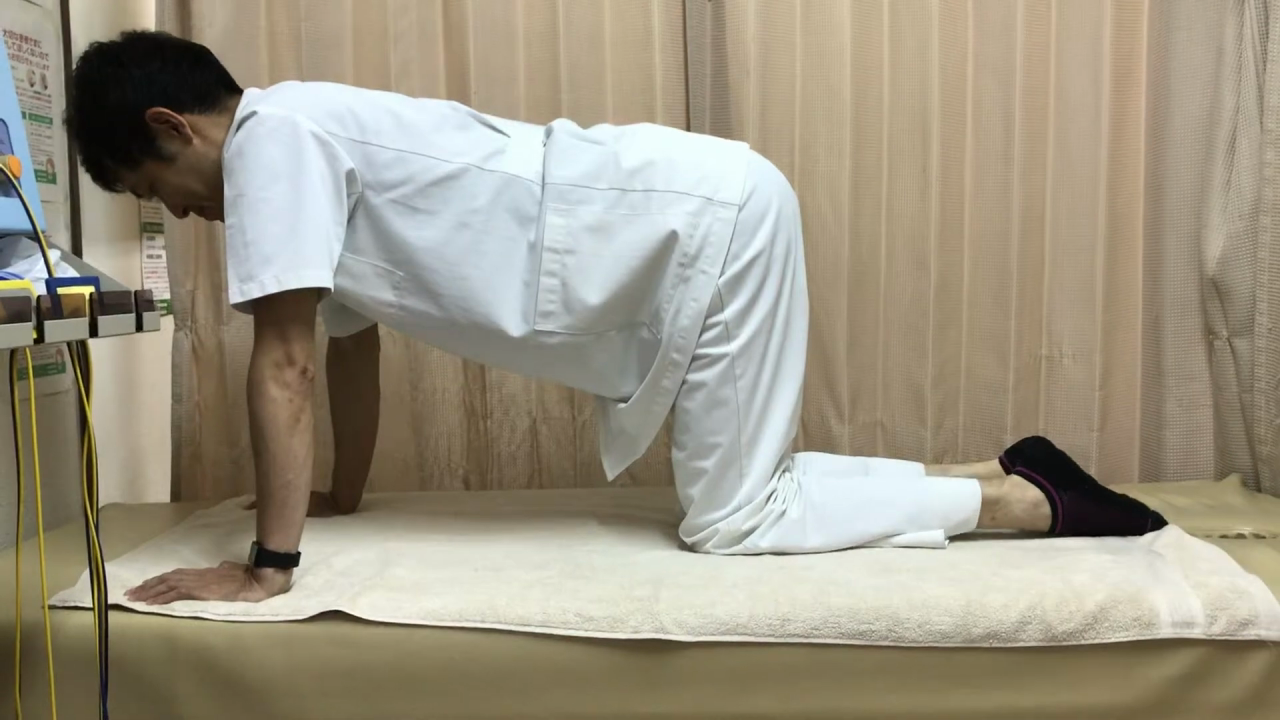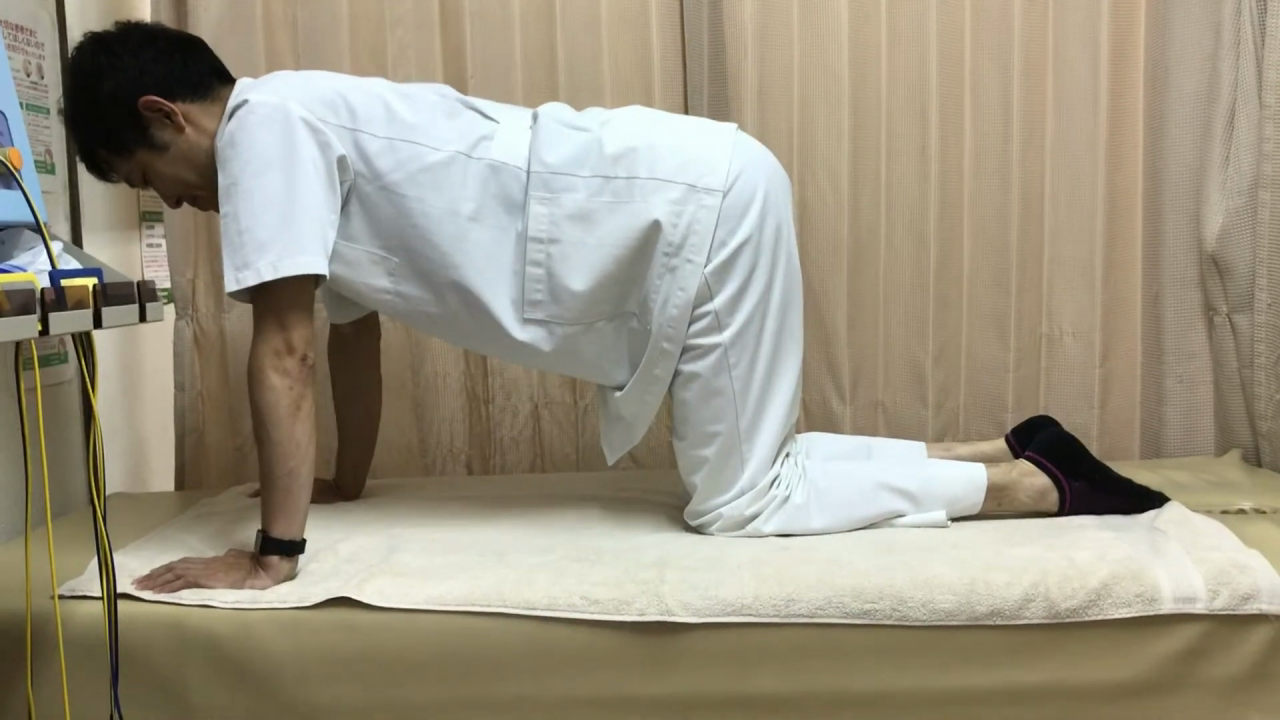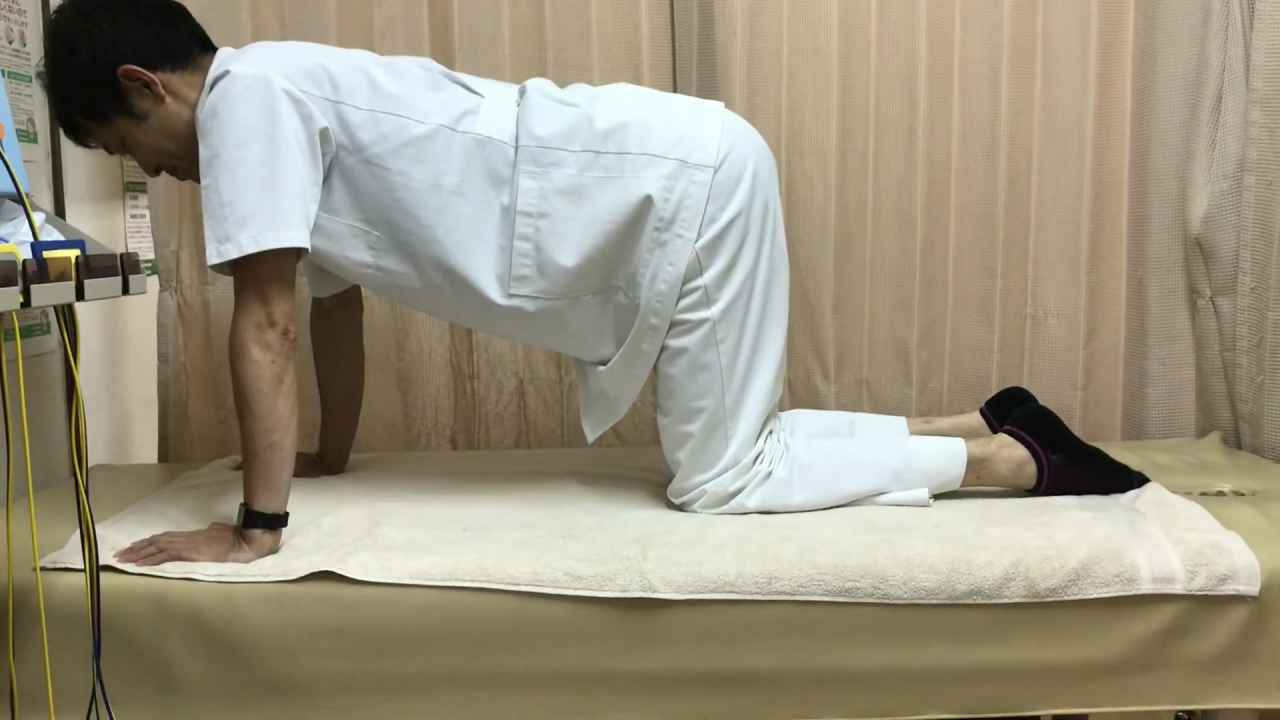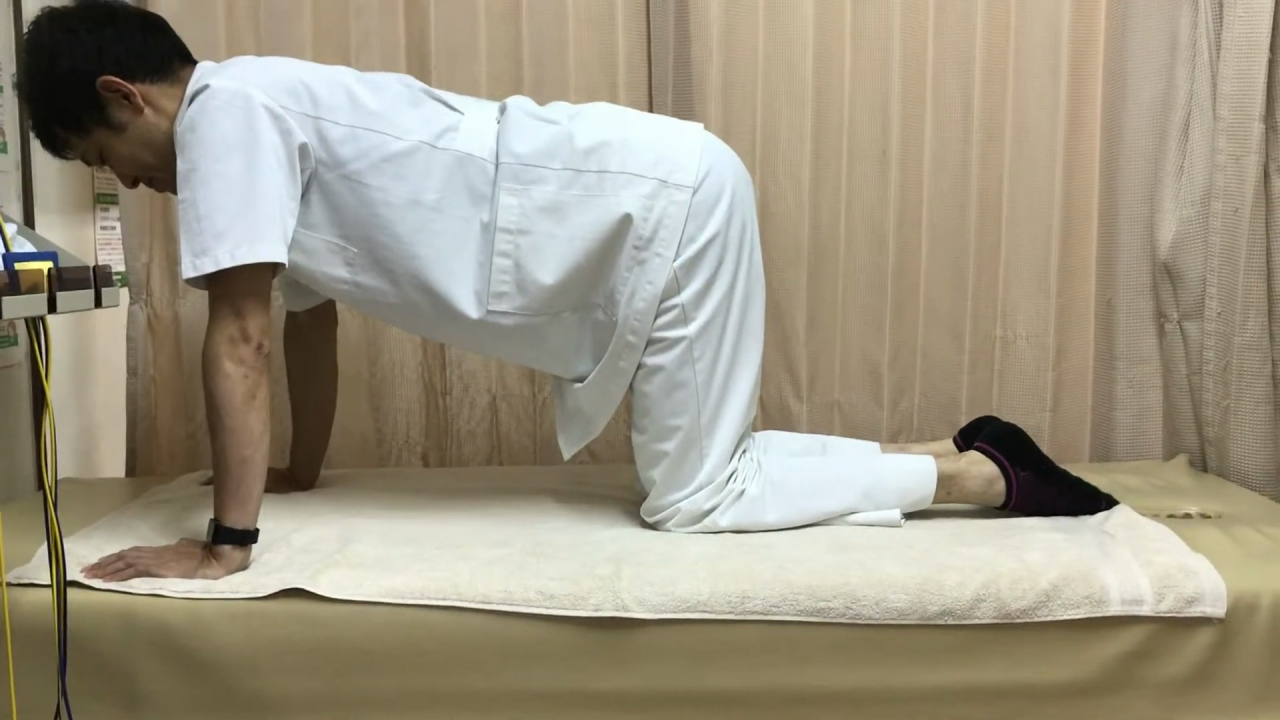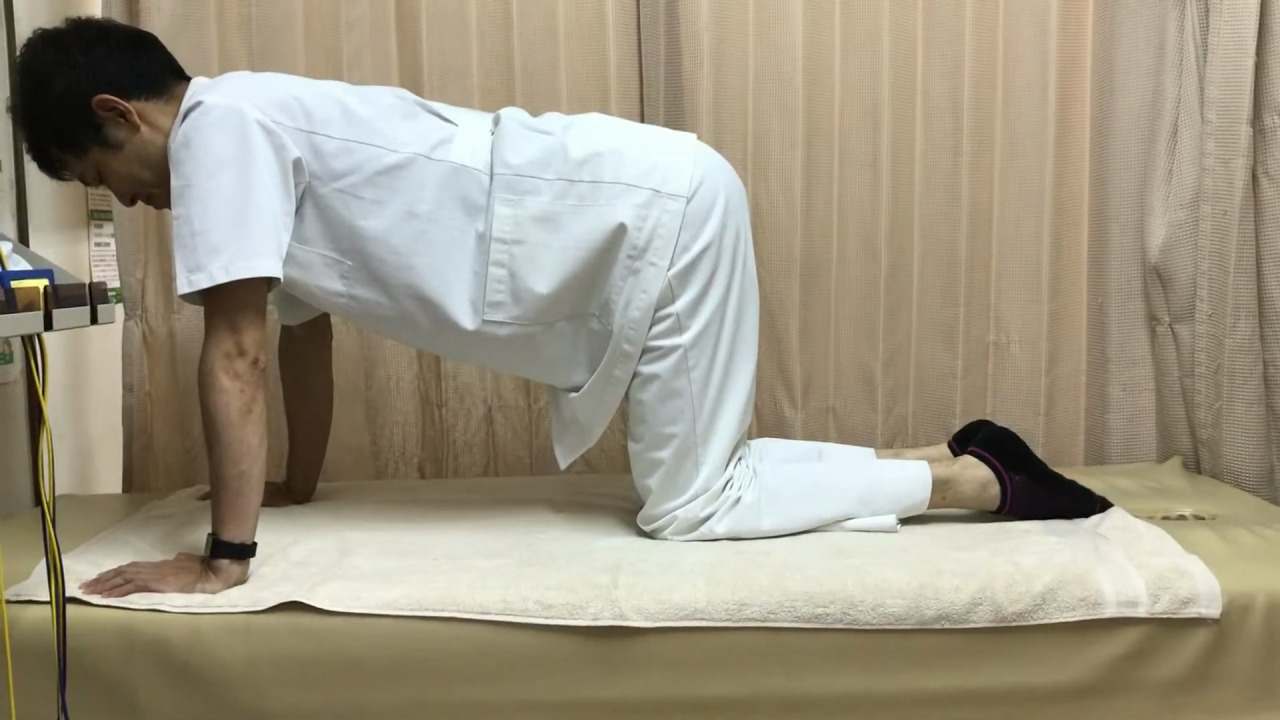
dt=1s
person 1, frame 1
left shoulder: (270, 133)
right shoulder: (316, 144)
left elbow: (281, 366)
right elbow: (349, 341)
left wrist: (267, 561)
right wrist: (340, 494)
left hip: (711, 215)
right hip: (692, 224)
left knee: (731, 523)
right knee: (740, 490)
left ankle: (1025, 500)
right ankle: (1001, 472)
person 1, frame 2
left shoulder: (262, 122)
right shoulder: (314, 131)
left elbow: (281, 353)
right elbow: (352, 326)
left wrist: (275, 548)
right wrist: (349, 479)
left hip: (699, 202)
right hip: (693, 199)
left knee: (737, 503)
right knee: (747, 472)
left ankle: (1035, 483)
right ankle: (1011, 450)
person 1, frame 3
left shoulder: (245, 94)
right shoulder: (295, 102)
left elbow: (263, 328)
right elbow: (334, 299)
left wrist: (258, 522)
right wrist: (331, 454)
left hip: (686, 179)
right hip: (672, 183)
left knee: (719, 480)
right knee: (728, 449)
left ankle: (1012, 459)
right ankle: (978, 425)
person 1, frame 4
left shoulder: (222, 107)
right shoulder: (271, 117)
left elbow: (236, 342)
right elbow: (308, 315)
left wrist: (226, 539)
right wrist: (300, 470)
left hip: (664, 198)
right hip: (647, 206)
left knee: (692, 498)
right knee: (700, 467)
left ankle: (982, 475)
right ankle: (952, 450)
person 1, frame 5
left shoulder: (215, 124)
right shoulder: (265, 133)
left elbow: (232, 357)
right elbow: (304, 327)
left wrist: (224, 553)
right wrist: (297, 483)
left hip: (657, 207)
right hip: (638, 215)
left knee: (688, 507)
right knee: (693, 478)
left ankle: (976, 479)
right ankle: (953, 457)
